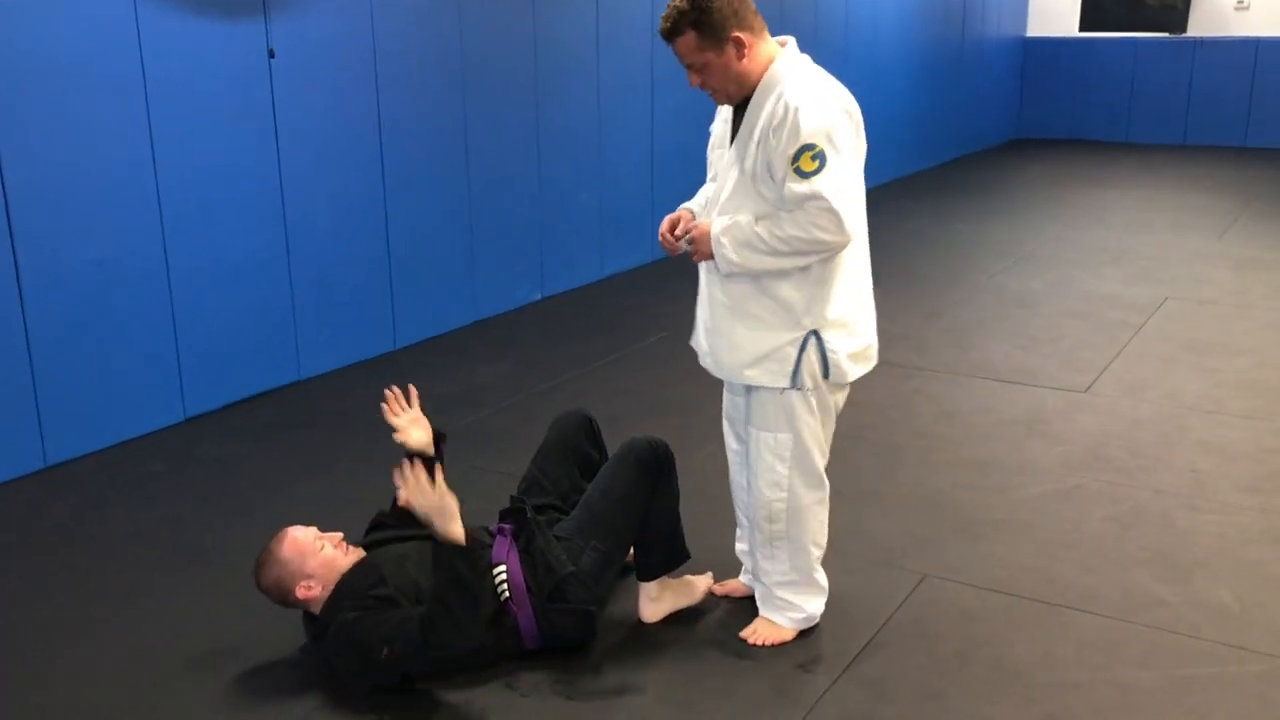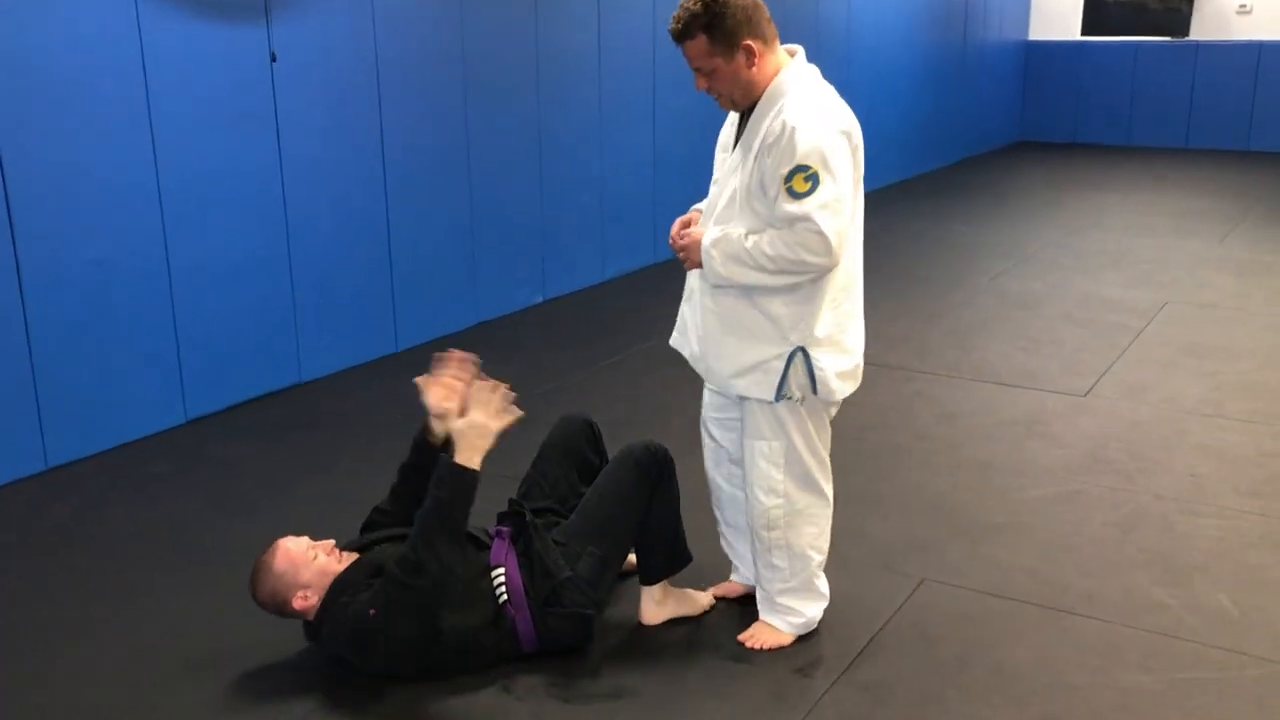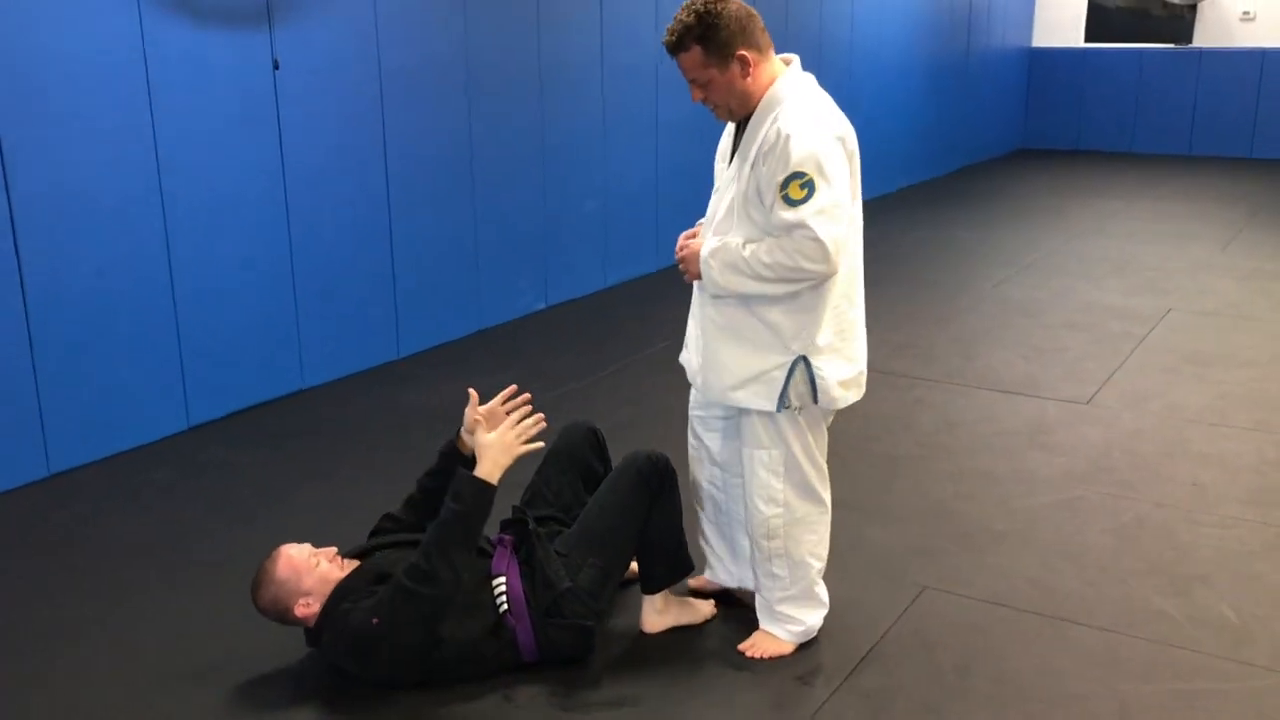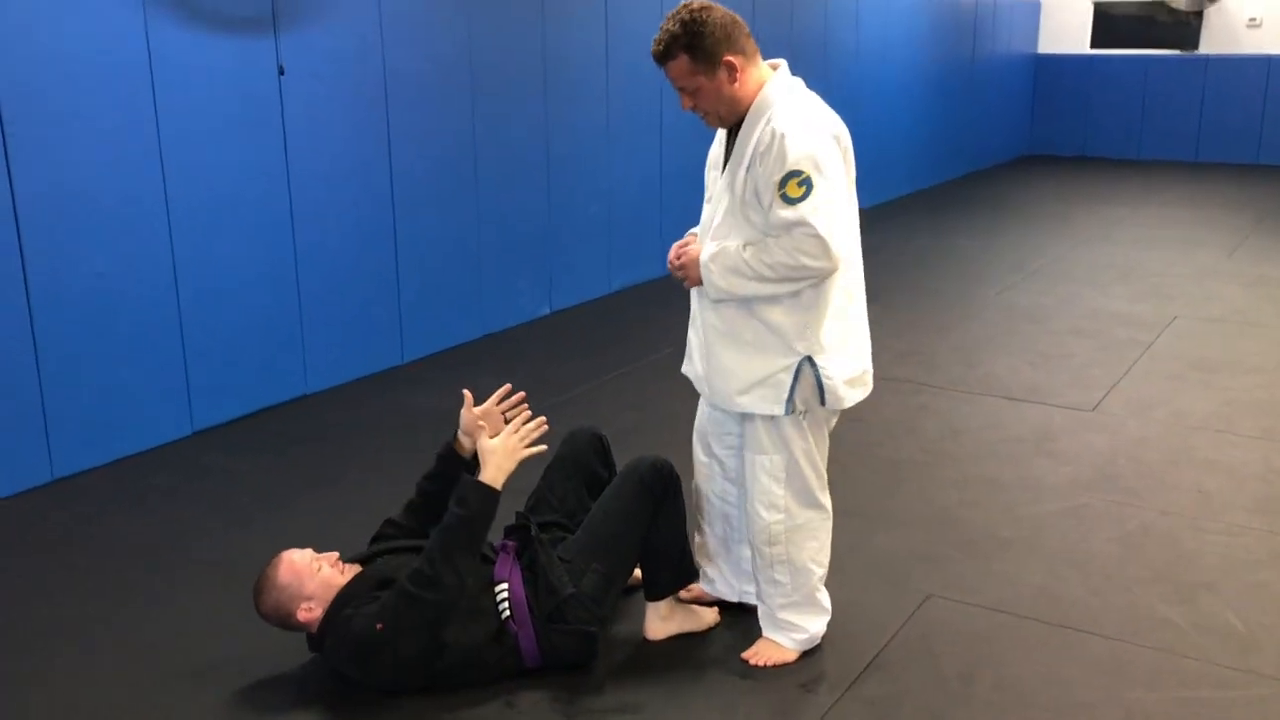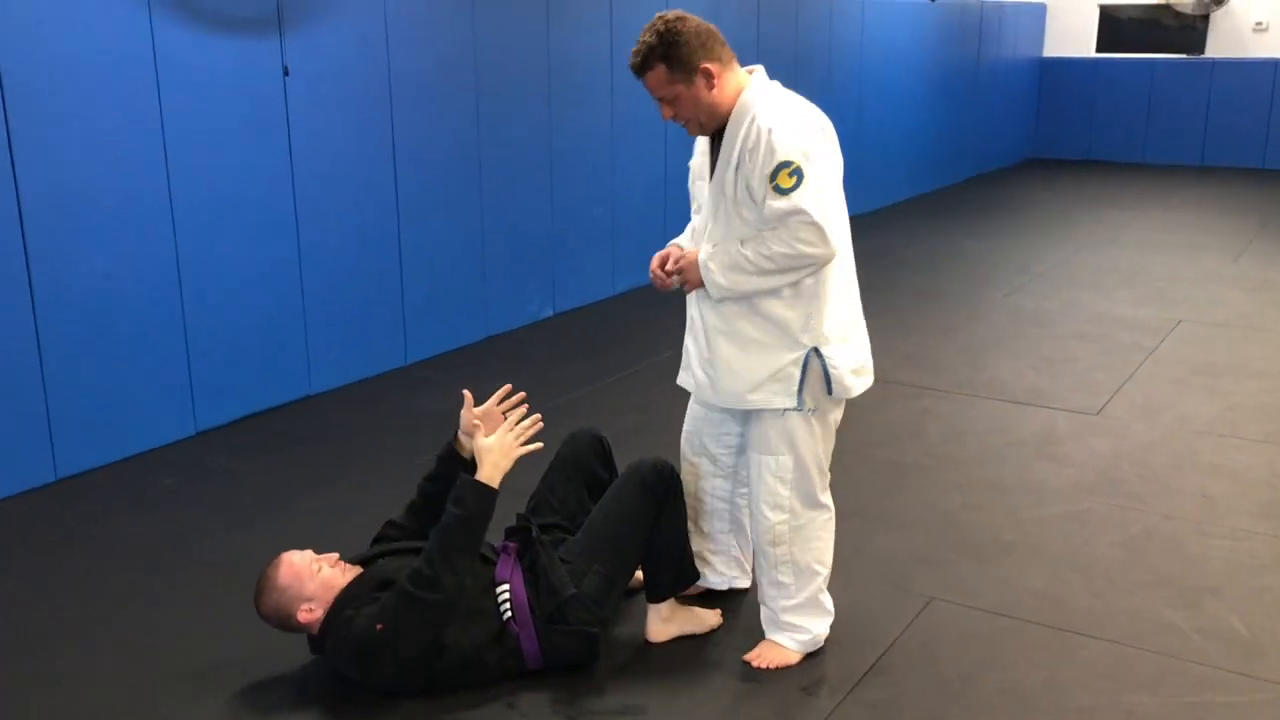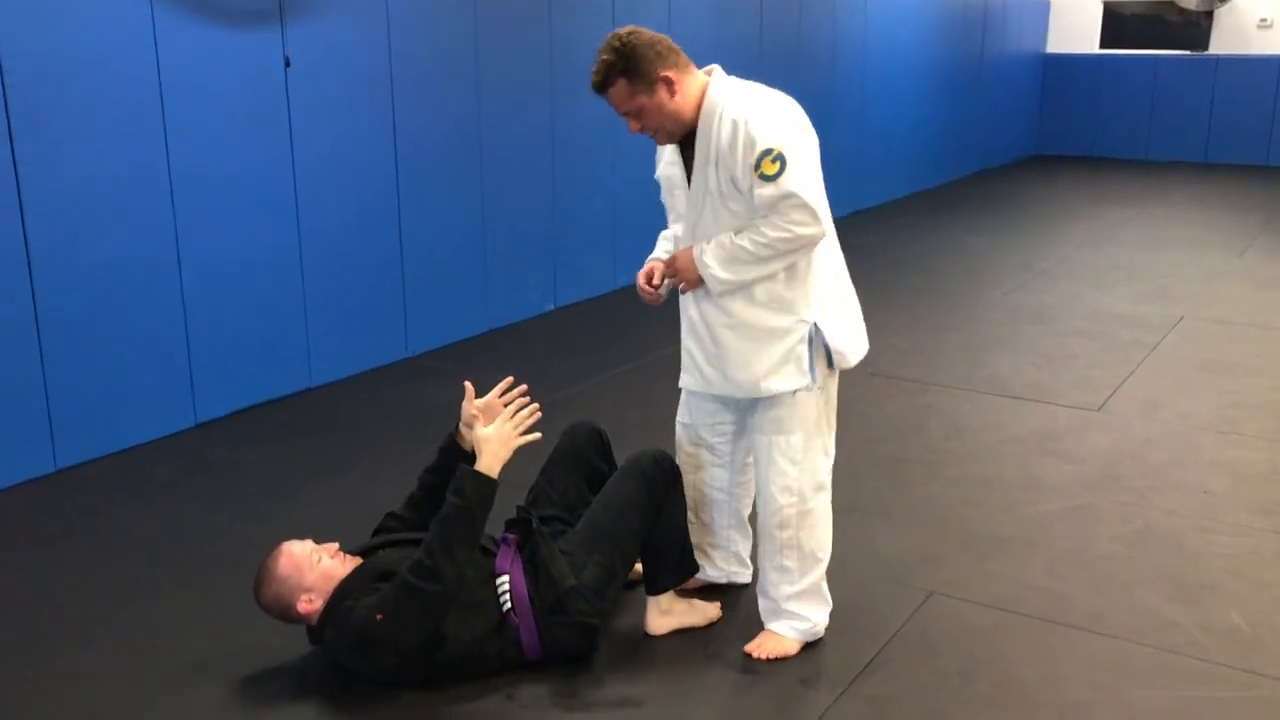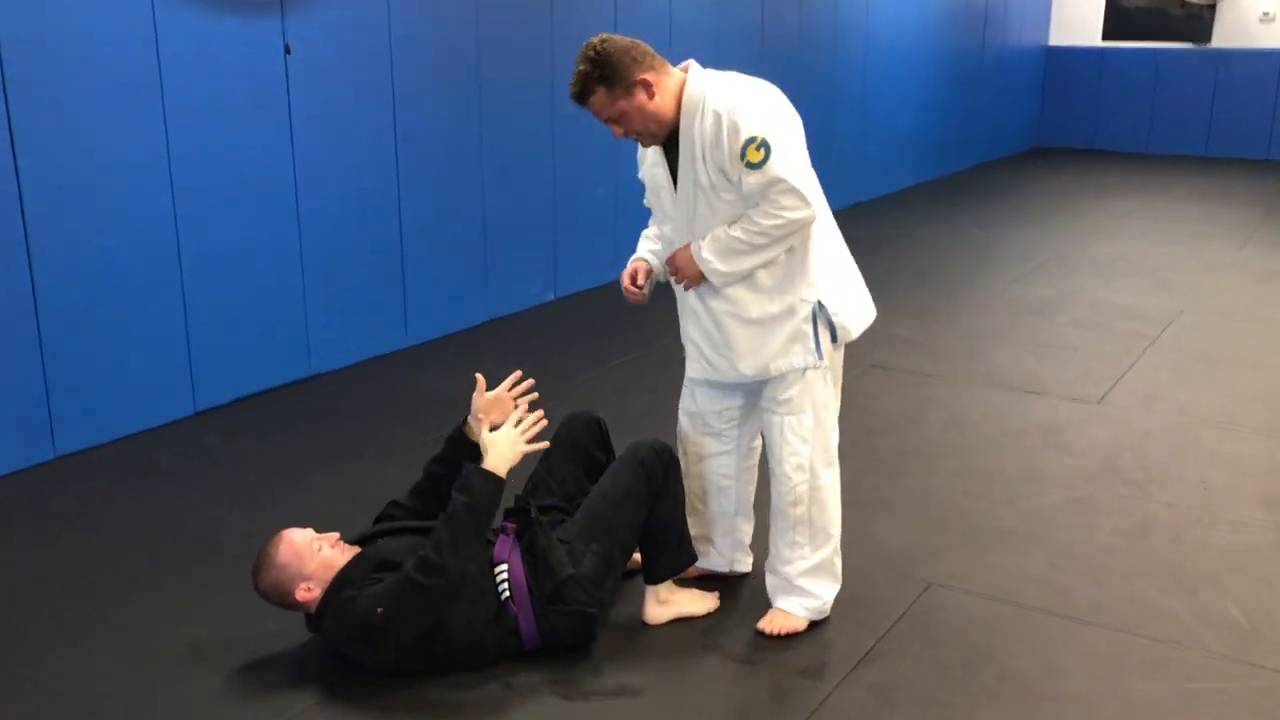
dt=0.2s
person 1, frame 1
left shoulder: (810, 107)
right shoulder: (741, 99)
left elbow: (826, 224)
left wrist: (723, 241)
right wrist: (697, 212)
left hip: (798, 332)
right hip: (753, 323)
left knee: (784, 474)
right knee: (749, 459)
left ankle: (792, 601)
right ankle: (763, 571)
person 1, frame 2
left shoulder: (809, 124)
right shoulder: (752, 103)
left elbow: (814, 245)
left wrist: (714, 250)
right wrist: (707, 215)
left hip: (787, 342)
right hip: (740, 330)
left knee: (781, 481)
right knee: (728, 454)
left ankle: (791, 607)
right ankle: (754, 570)
person 1, frame 3
left shoulder: (804, 131)
right shoulder: (751, 113)
left elbow: (812, 252)
left wrist: (713, 261)
right wrist: (710, 233)
left hip: (787, 350)
right hip: (739, 338)
left knee: (779, 491)
right knee: (713, 454)
left ankle: (790, 616)
right ankle: (733, 570)
person 1, frame 4
left shoulder: (798, 131)
right shoulder: (739, 121)
left elbow: (813, 249)
left wrist: (713, 266)
right wrist: (700, 240)
left hip: (790, 355)
right hip: (737, 344)
left knee: (782, 496)
right knee: (717, 466)
left ankle: (793, 625)
right ankle: (728, 581)
person 1, frame 5
left shoulder: (785, 128)
right shoulder: (713, 130)
left elbow: (810, 238)
left wrist: (710, 265)
right wrist: (684, 247)
left hip: (791, 350)
right hip: (725, 343)
left knee: (785, 497)
right knee: (706, 461)
left ankle: (796, 626)
right ankle: (721, 574)
person 1, frame 6
left shoulder: (757, 119)
right shoulder: (672, 140)
left elbow: (800, 217)
left wrist: (708, 262)
right wrist: (664, 258)
left hip: (788, 332)
right hip: (717, 333)
left knee: (789, 483)
right knee: (705, 453)
left ankle: (795, 616)
right ankle: (718, 566)
person 1, frame 7
left shoulder: (741, 109)
right shoulder: (656, 139)
left elbow: (792, 203)
left wrist: (706, 257)
right wrist: (648, 259)
left hip: (792, 311)
right hip: (719, 320)
left knee: (800, 458)
right knee: (708, 441)
left ankle: (803, 591)
right ankle: (718, 556)
person 2, frame 1
left shoulder: (353, 566)
right shoulder: (357, 634)
left elbow: (408, 516)
right elbow: (448, 636)
left wrist: (423, 449)
right wrist: (450, 531)
left hip: (515, 545)
right hip: (549, 592)
left knee: (575, 425)
right knee: (647, 454)
left ankle: (616, 548)
right ankle: (656, 589)
person 2, frame 2
left shoulder: (354, 562)
right shoulder: (361, 626)
left elbow: (405, 504)
right elbow: (427, 564)
left wrist: (437, 426)
right wrist: (467, 454)
left hip: (516, 551)
right hip: (549, 597)
left knee: (576, 429)
right knee: (646, 460)
left ankle: (616, 548)
right ankle: (658, 595)
person 2, frame 3
left shoulder: (349, 578)
right shoulder: (362, 632)
left elbow: (416, 515)
right elbow: (435, 571)
left wrist: (466, 442)
right wrist: (488, 469)
left hip: (516, 558)
right hip: (549, 605)
left knee: (581, 438)
right knee: (648, 469)
left ankle: (620, 558)
right ankle: (659, 603)
person 2, frame 4
left shoulder: (354, 581)
right shoulder: (364, 638)
left elbow: (416, 520)
right elbow: (439, 577)
left wrist: (465, 444)
right wrist: (491, 475)
left hip: (519, 564)
right hip: (552, 611)
left knee: (586, 443)
right knee: (653, 476)
left ankle: (622, 563)
right ankle: (662, 610)
person 2, frame 5
left shoulder: (356, 580)
right shoulder: (365, 638)
left elbow: (417, 522)
right elbow: (439, 579)
left wrist: (465, 446)
right wrist: (487, 474)
left hip: (521, 565)
right hip: (553, 612)
left knee: (586, 444)
right knee: (653, 477)
left ankle: (625, 564)
right ankle: (664, 613)
person 2, frame 6
left shoulder: (355, 578)
right shoulder: (365, 630)
left elbow: (419, 513)
right elbow: (438, 570)
left wrist: (466, 436)
right wrist: (486, 465)
left hip: (520, 557)
right hip: (553, 601)
left knee: (585, 437)
right knee: (653, 469)
left ankle: (624, 557)
right ankle: (663, 605)
person 2, frame 7
left shoulder: (352, 565)
right shoulder: (362, 619)
left elbow: (424, 504)
right elbow: (444, 569)
left wrist: (475, 428)
right wrist: (492, 468)
left hip: (521, 545)
right hip: (552, 592)
left knee: (584, 427)
right knee: (651, 459)
left ankle: (622, 545)
right ankle: (661, 593)
